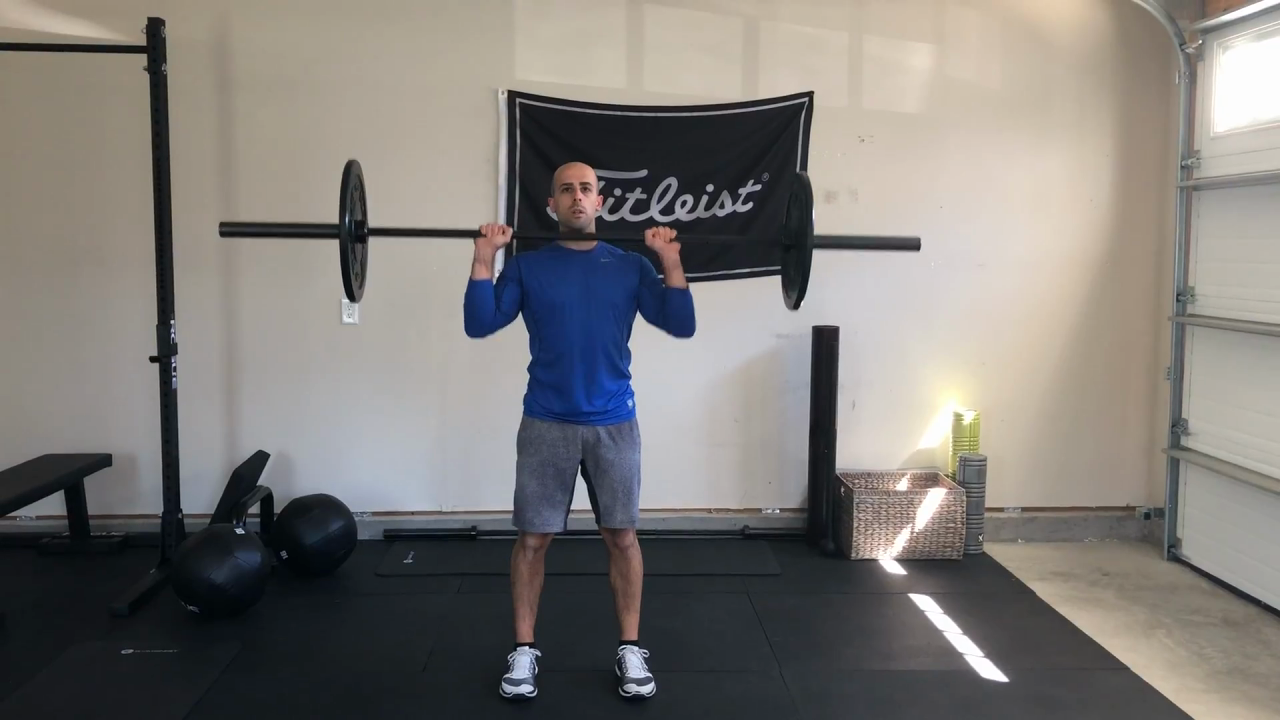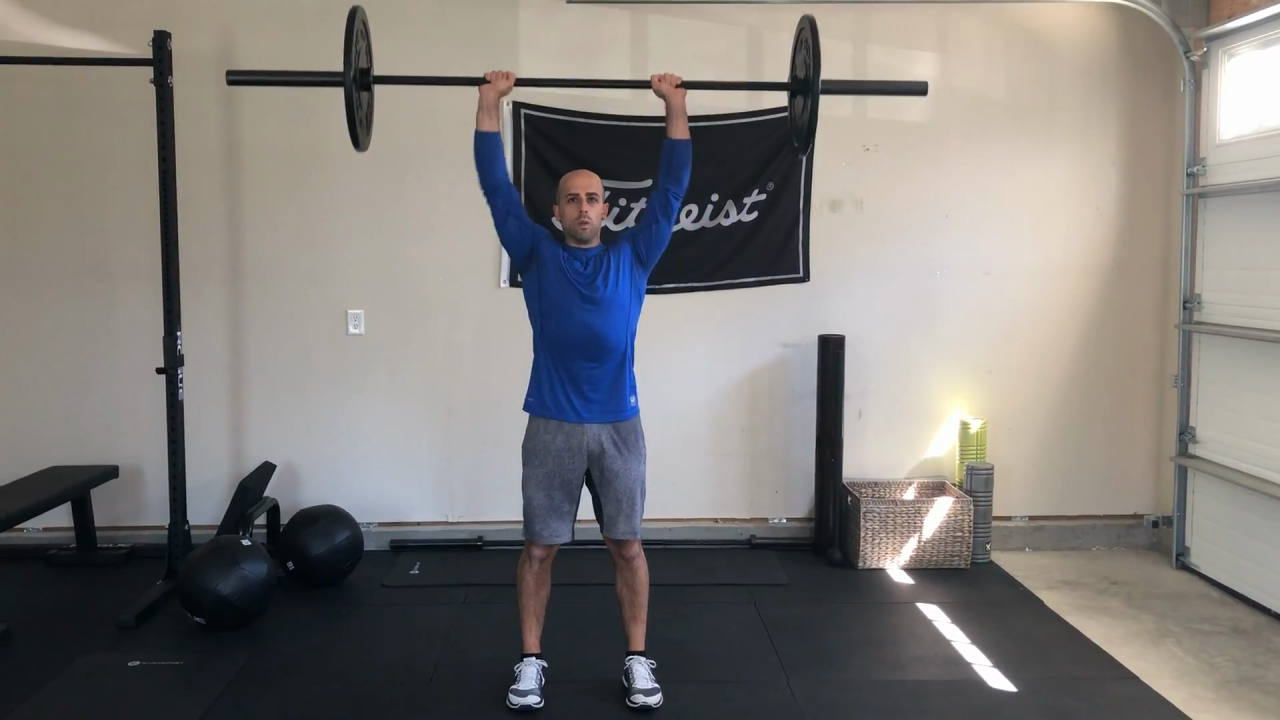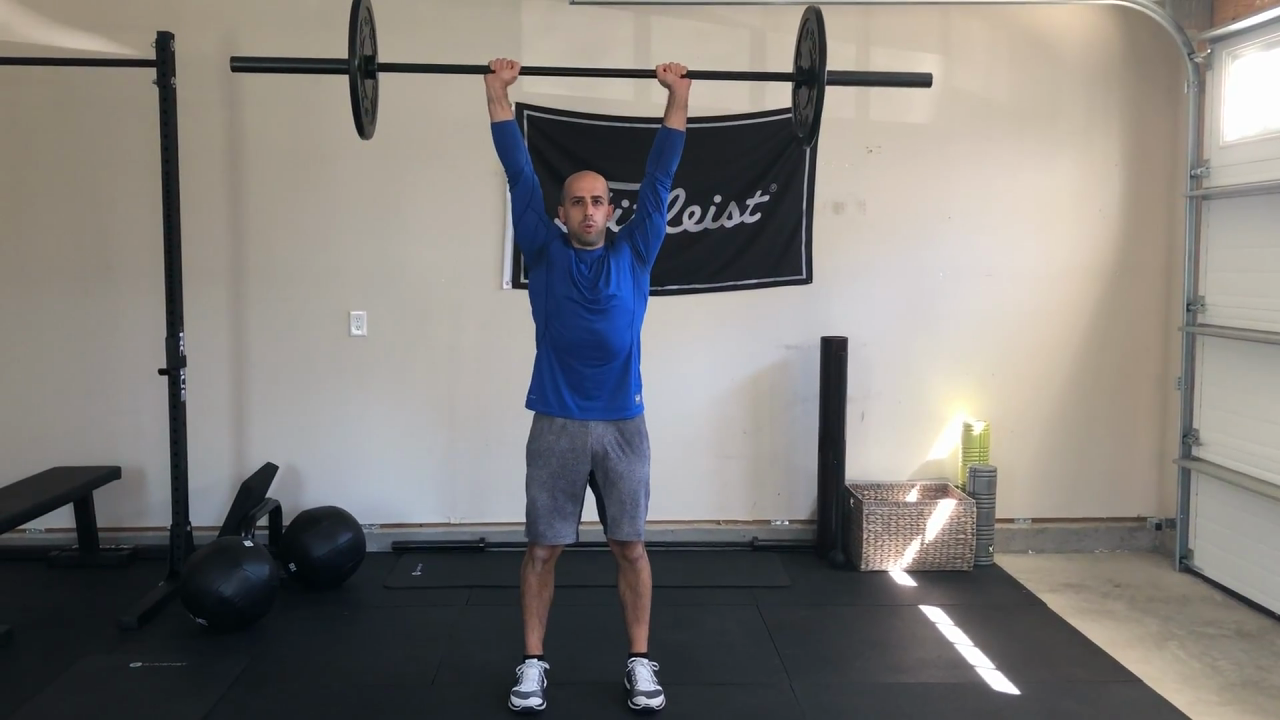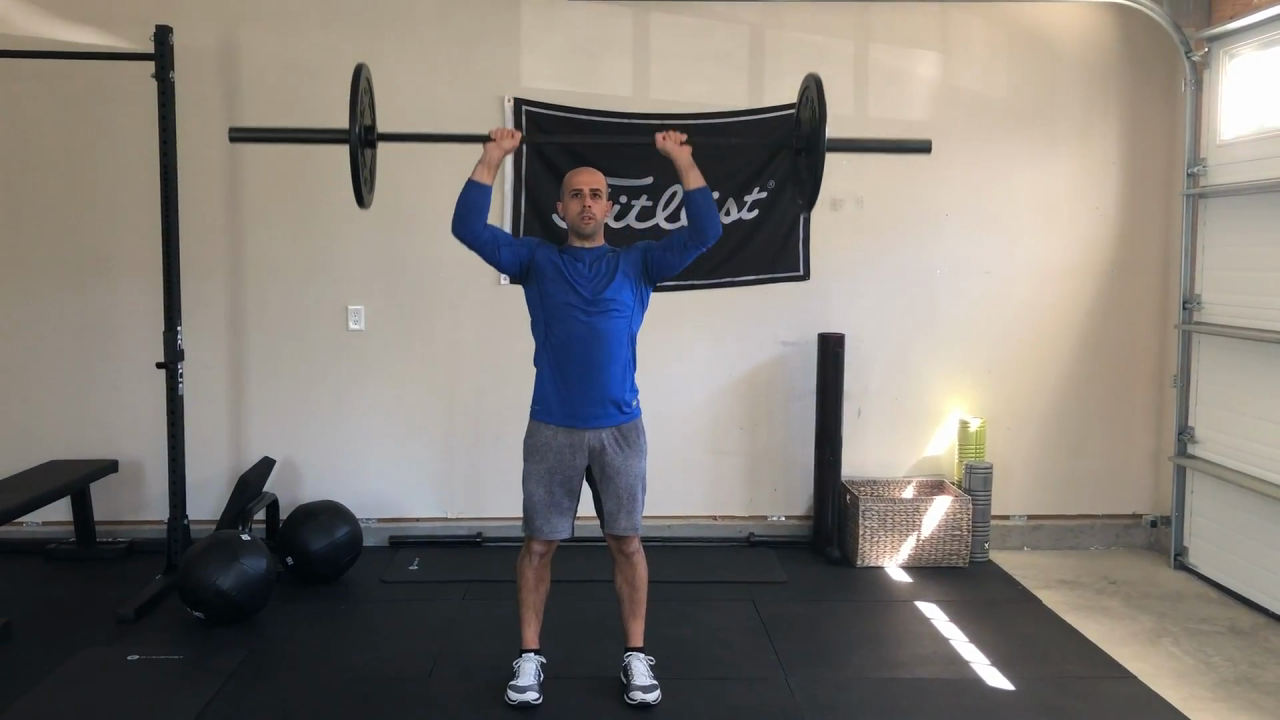
dt=0.7s
person 1, frame 1
left shoulder: (630, 267)
right shoulder: (528, 266)
left elbow: (682, 325)
right elbow: (479, 325)
left wrist: (670, 263)
right wrist: (483, 259)
left hip: (614, 423)
right hip: (545, 424)
left knee: (621, 536)
right knee: (532, 538)
left ankle: (630, 649)
right ankle: (524, 650)
person 1, frame 2
left shoulder: (633, 255)
right shoulder: (535, 254)
left elbow: (672, 183)
right elbow: (496, 180)
left wrist: (675, 106)
right wrist: (489, 101)
left hip: (620, 427)
right hip: (551, 428)
left knee: (627, 546)
right knee: (538, 549)
left ankle: (638, 660)
right ankle: (530, 661)
person 1, frame 3
left shoulder: (635, 253)
right shoulder: (543, 251)
left elbow: (660, 174)
right elbow: (518, 170)
left wrist: (677, 94)
right wrist: (497, 91)
left hip: (623, 427)
right hip: (556, 428)
left knee: (630, 548)
right knee: (541, 550)
left ankle: (639, 662)
right ankle: (533, 662)
person 1, frame 4
left shoulder: (638, 261)
right shoulder: (536, 259)
left elbow: (705, 231)
right elbow: (468, 228)
left wrist: (682, 160)
right wrist: (492, 157)
left hip: (620, 429)
right hip: (552, 429)
left knee: (626, 542)
right knee: (538, 545)
left ankle: (635, 657)
right ankle: (529, 657)
